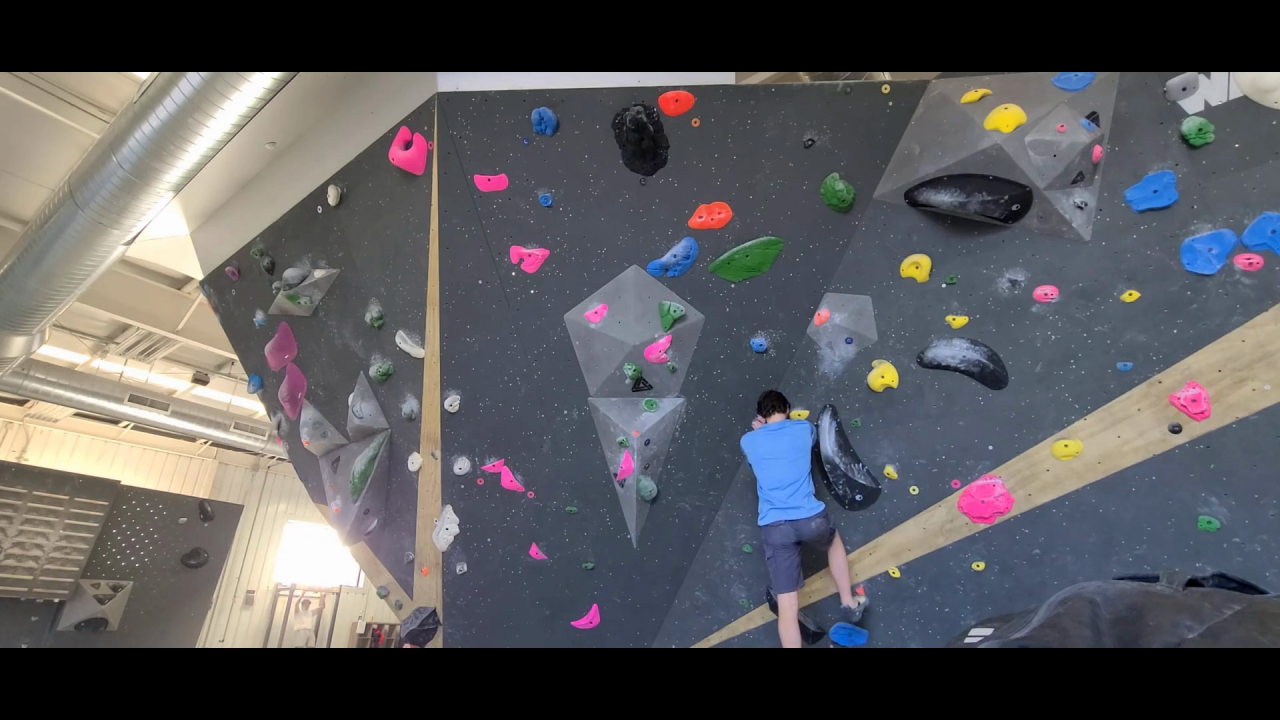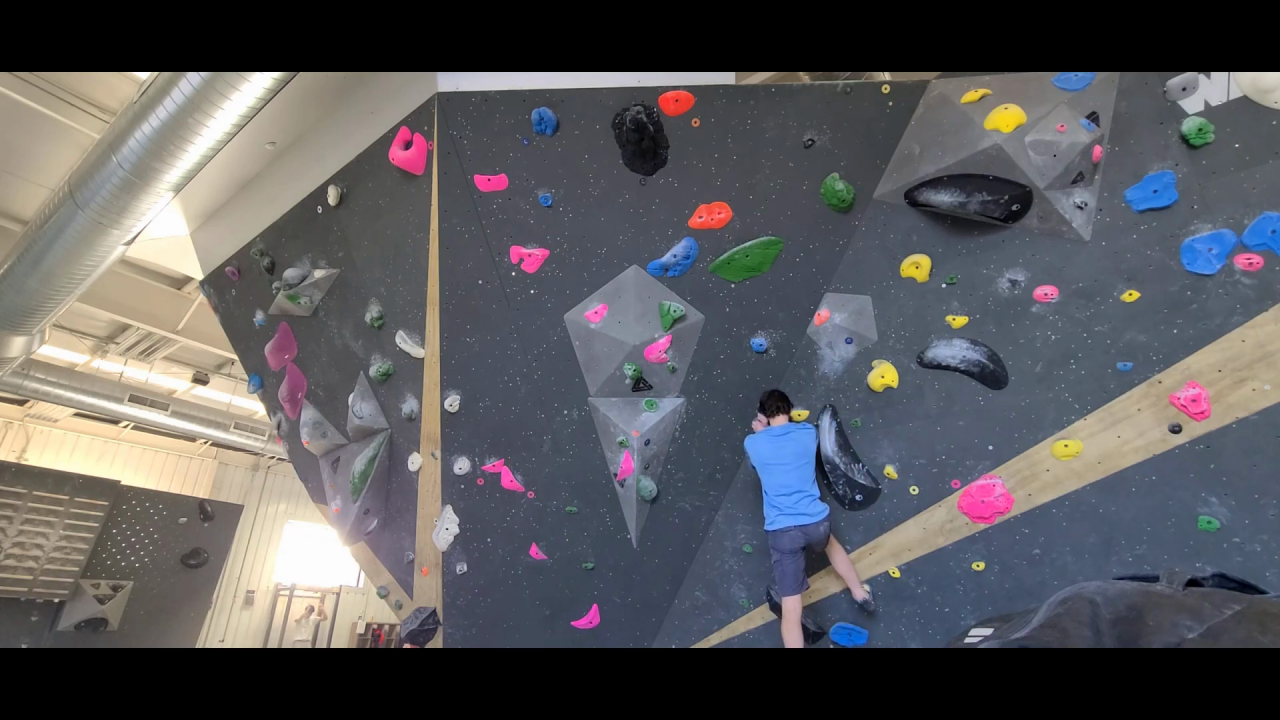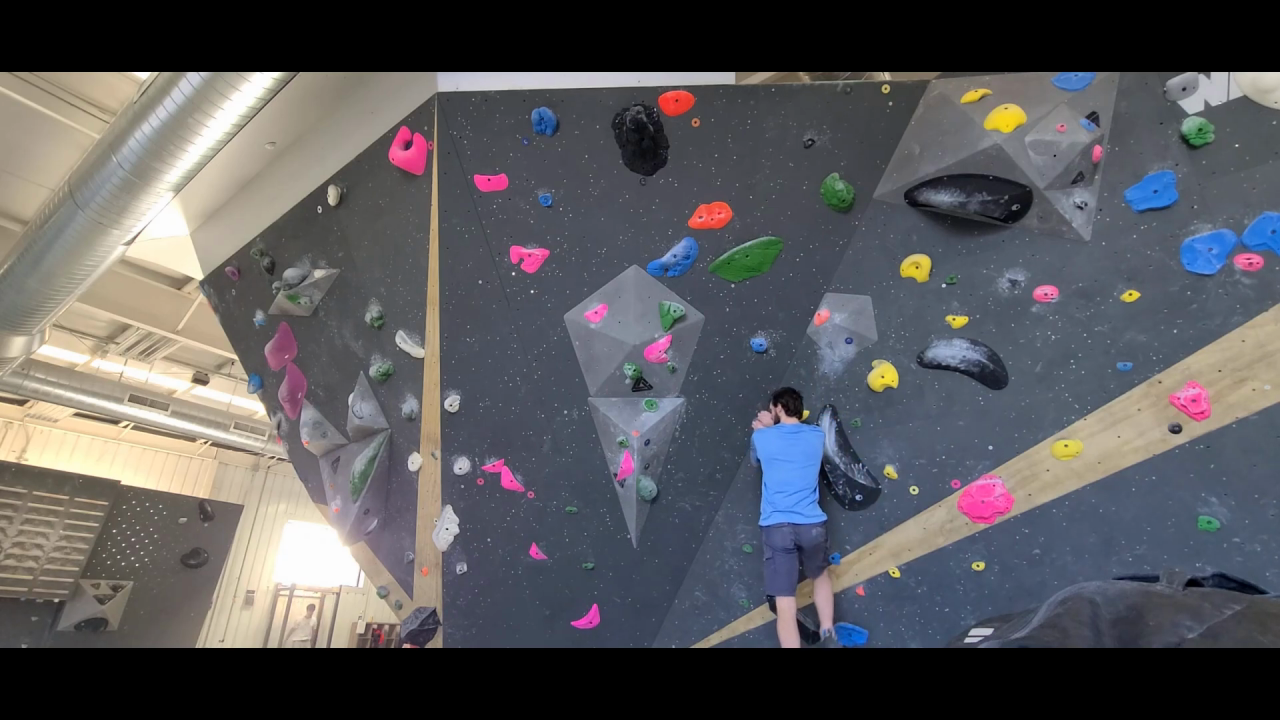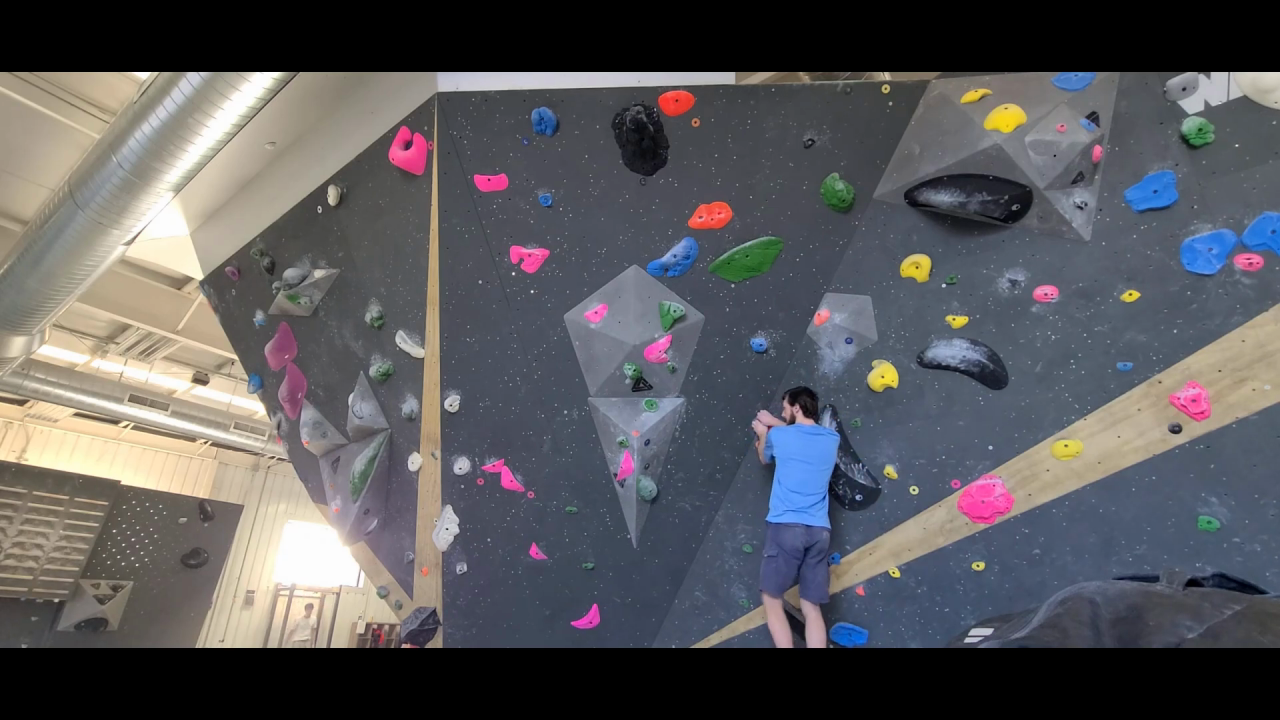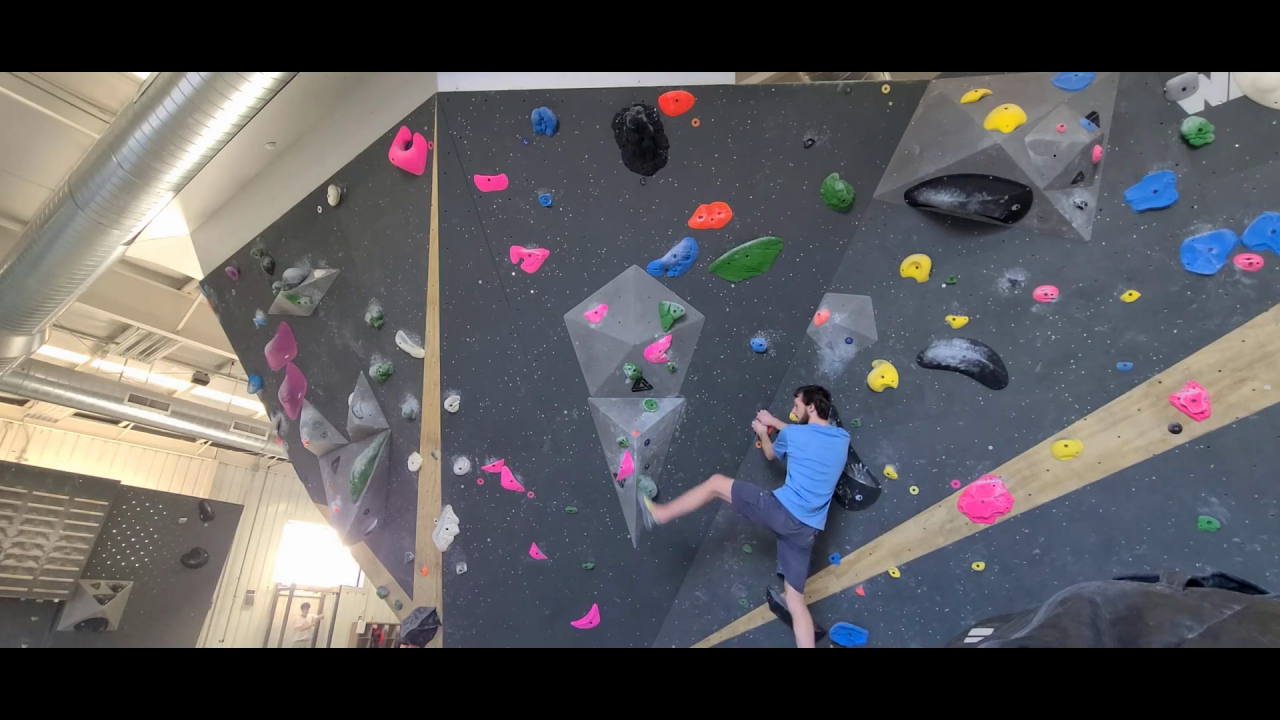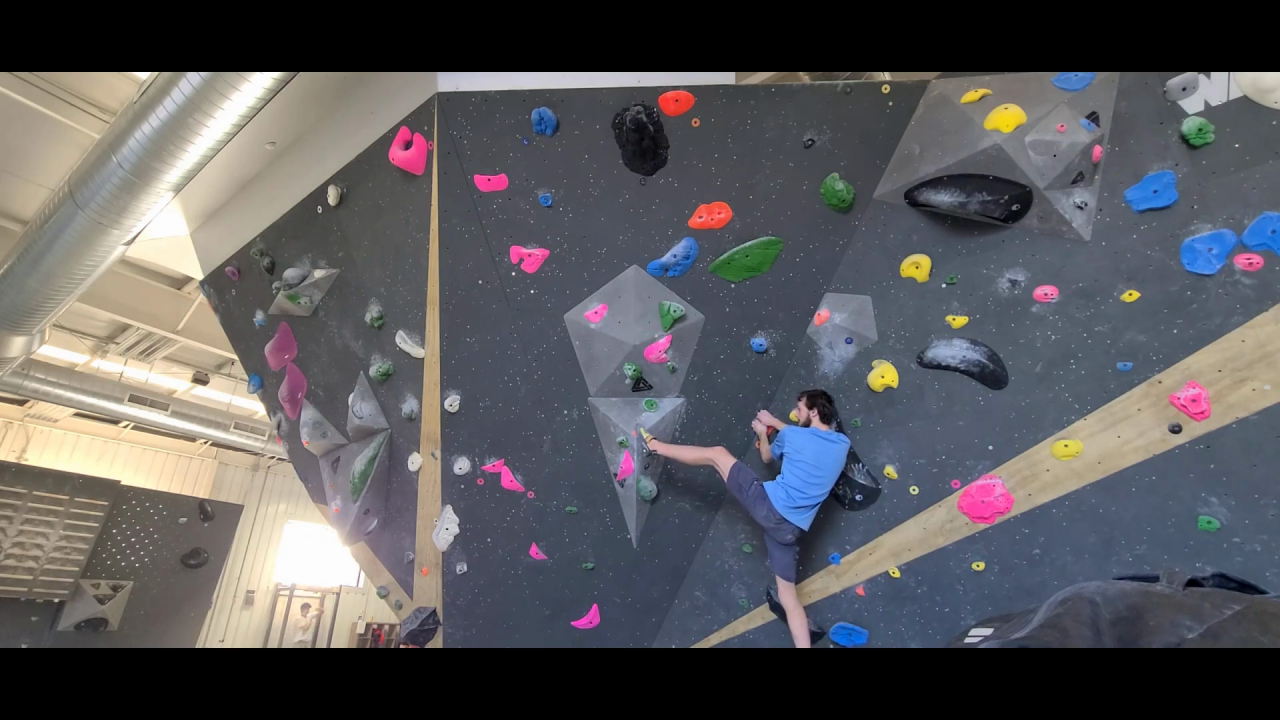
dt=0.4s
person 1, frame 1
left shoulder: (748, 441)
right shoulder: (804, 429)
left hip: (775, 526)
right hip: (811, 518)
left knee: (787, 604)
right knee: (833, 539)
right ankle: (848, 603)
person 1, frame 2
left shoulder: (752, 443)
right shoulder: (808, 432)
left hip: (782, 530)
right hip: (817, 522)
left knee: (790, 607)
right knee: (829, 543)
right ankle: (860, 593)
person 1, frame 3
left shoulder: (761, 437)
right shoulder: (817, 435)
left hip: (777, 527)
right hip: (813, 525)
left knee: (785, 607)
right knee: (819, 573)
right ankle: (828, 632)
person 1, frame 4
left shoulder: (777, 436)
right shoulder: (832, 439)
left elbow: (764, 458)
left wrist: (762, 434)
right wrist: (775, 424)
left hip: (786, 528)
right hip: (819, 531)
left knee: (772, 604)
right knee: (812, 609)
person 1, frame 5
left shoulder: (794, 434)
right shoulder: (843, 438)
left elbow: (771, 454)
left wrist: (763, 433)
right wrist: (776, 423)
left hip: (781, 511)
right hip: (806, 530)
left knee: (716, 482)
right knee: (795, 600)
left ankle: (660, 514)
person 1, frame 6
left shoulder: (792, 436)
right shoulder: (842, 444)
left elbow: (767, 456)
left wrist: (762, 433)
right wrist: (774, 422)
left hip: (768, 505)
right hip: (789, 527)
left knee: (716, 454)
right knee: (788, 597)
left ankle: (656, 446)
